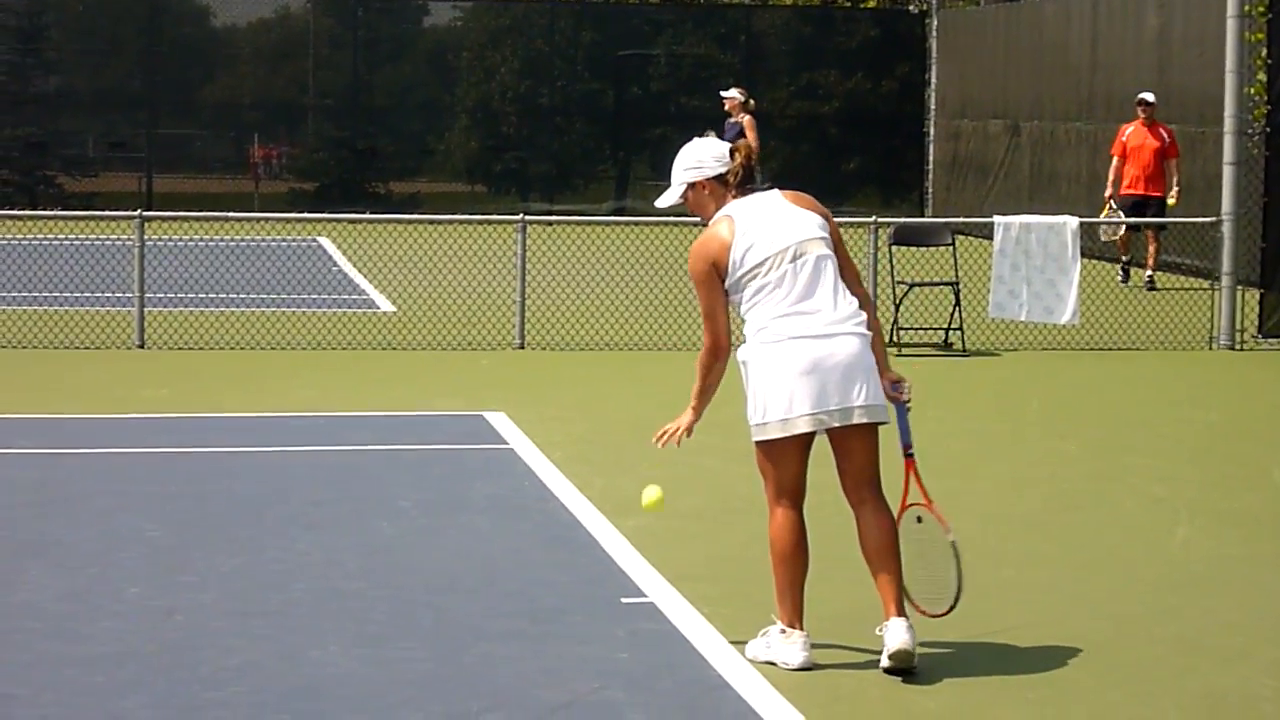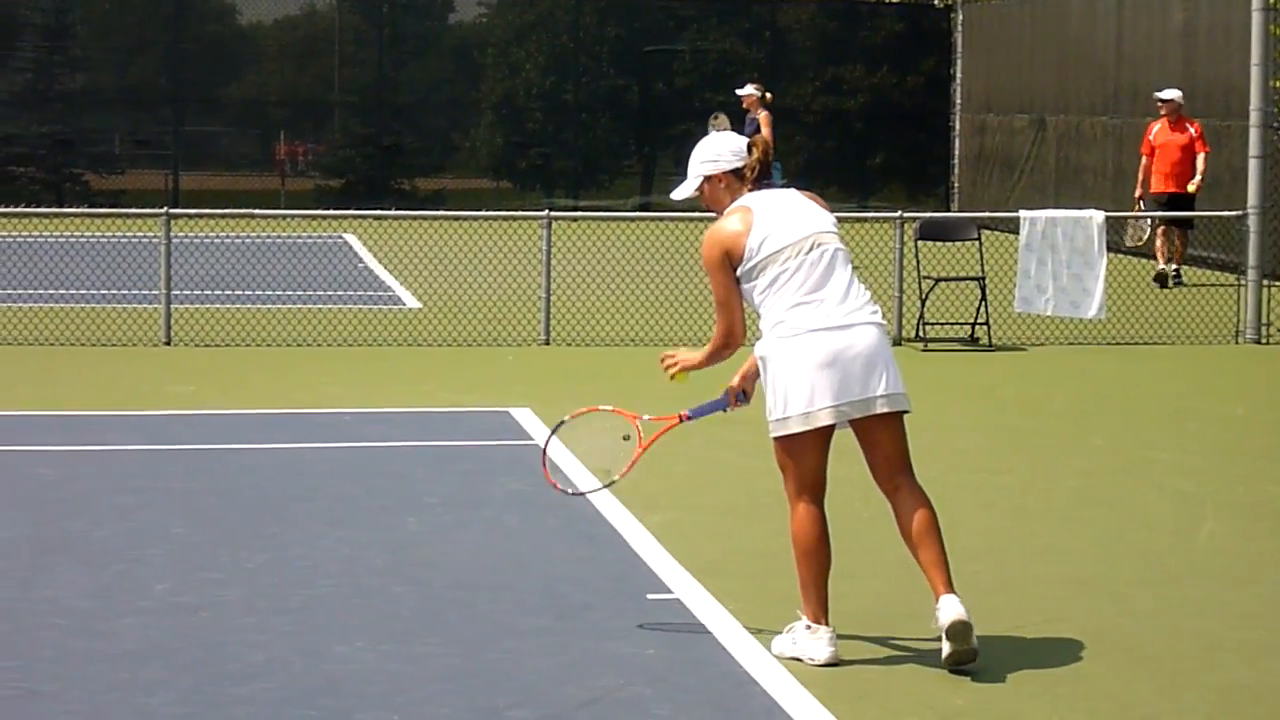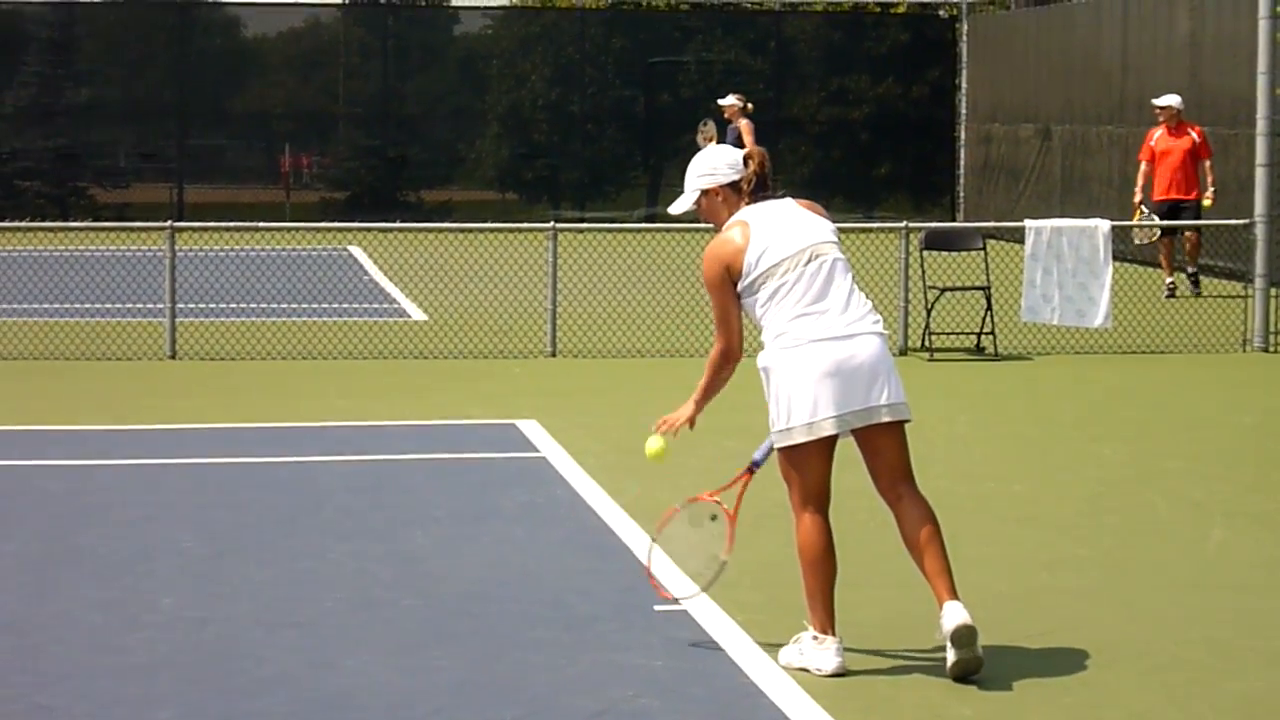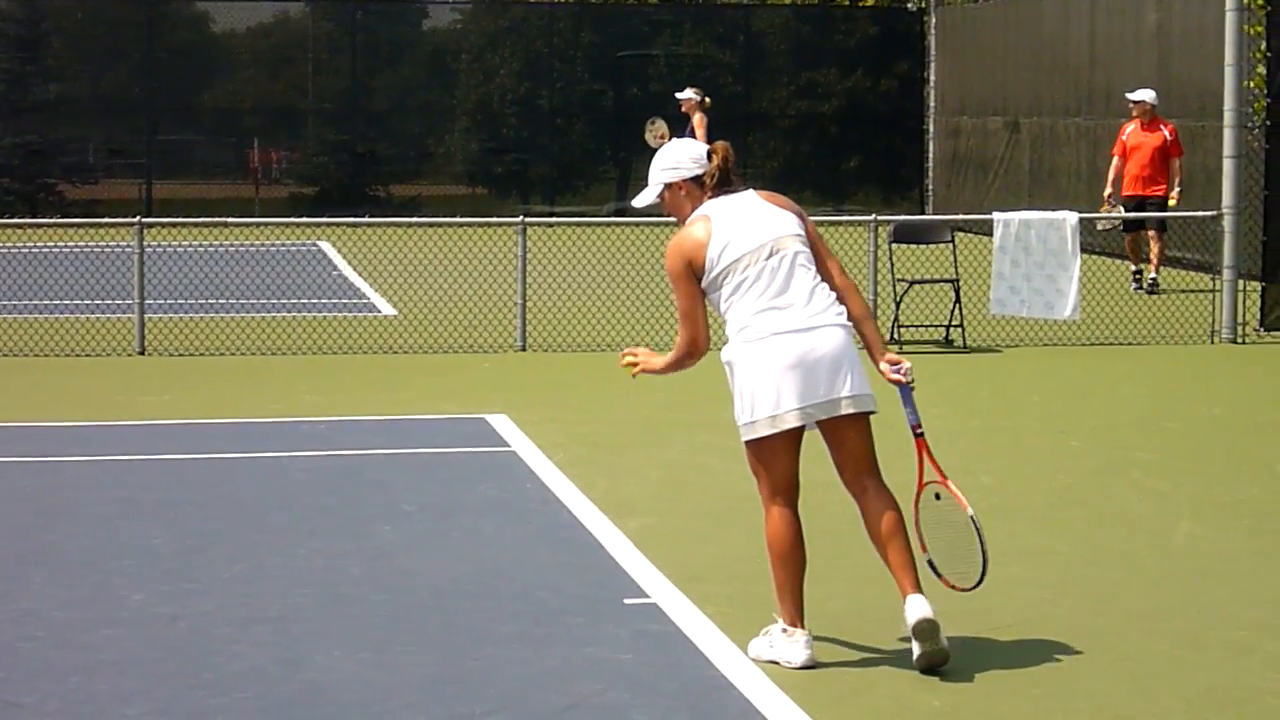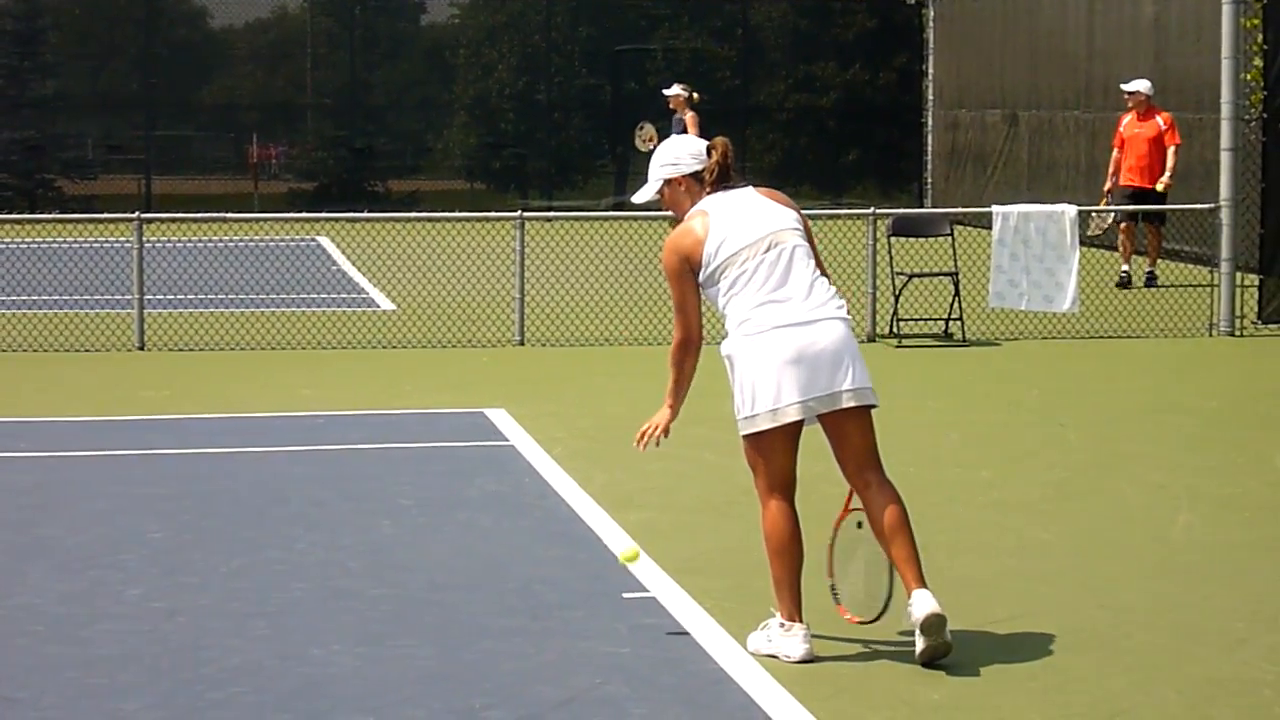
dt=0.4s
person 1, frame 1
left shoulder: (709, 245)
right shoulder: (804, 204)
left elbow: (717, 345)
right elbow: (857, 289)
left wrist: (693, 412)
right wrist: (883, 365)
left hip: (782, 362)
right hip: (849, 351)
left knee: (785, 503)
right knee: (866, 495)
left ankle: (790, 634)
right ankle: (897, 622)
person 1, frame 2
left shoulder: (721, 235)
right shoulder: (811, 202)
left elbow: (730, 335)
left wrist: (698, 359)
right wrist: (752, 369)
left hip: (801, 359)
right hip: (865, 340)
left knee: (805, 498)
right knee: (899, 484)
left ankle: (815, 630)
right ankle: (948, 602)
person 1, frame 3
left shoulder: (721, 250)
right shoulder: (812, 211)
left elbow: (728, 350)
left wrist: (693, 408)
left hip: (802, 366)
right hip: (867, 349)
left knee: (810, 509)
right knee: (901, 491)
left ankle: (822, 640)
right ankle: (952, 609)
person 1, frame 4
left shoulder: (684, 244)
right shoulder: (779, 203)
left elbow: (694, 345)
right elbow: (839, 281)
left wrist: (657, 361)
right wrist: (881, 353)
left hip: (766, 358)
right hip: (831, 343)
left knee: (779, 501)
right knee: (867, 484)
left ankle: (791, 634)
right ankle: (915, 602)
person 1, frame 5
left shoulder: (681, 240)
right shoulder: (777, 200)
left elbow: (688, 339)
left wrist: (671, 407)
left hip: (765, 352)
right hip: (831, 335)
left knee: (775, 495)
right knee: (869, 478)
left ankle: (789, 628)
right ankle: (920, 598)
person 2, frame 1
left shoulder: (1165, 133)
right shoulder: (1126, 130)
left elbow: (1172, 162)
right elbow: (1117, 161)
left wrist: (1175, 187)
right wrist: (1110, 186)
left hip: (1155, 193)
right hip: (1129, 191)
left knee: (1152, 234)
right knee: (1122, 232)
left ankle: (1149, 275)
right ankle: (1125, 259)
person 2, frame 2
left shoulder: (1193, 128)
right shoulder: (1154, 128)
left elbow: (1201, 155)
right elbow: (1146, 160)
left wrist: (1199, 177)
right wrist: (1139, 186)
left hip: (1184, 190)
right hip: (1159, 189)
left knee: (1181, 231)
right knee: (1161, 229)
left ankle: (1176, 270)
right ankle: (1162, 270)
person 2, frame 3
left shoulder: (1195, 132)
right shoulder: (1154, 134)
left elbow: (1205, 162)
right elbow: (1145, 165)
left wrist: (1210, 188)
right wrist: (1139, 190)
left hip: (1189, 196)
right hip: (1162, 197)
left knee: (1192, 235)
right knee: (1165, 240)
left ankle: (1192, 270)
right ankle: (1169, 283)
person 2, frame 4
left shoulder: (1167, 129)
right shoulder: (1127, 129)
left elbow: (1175, 161)
right elbow: (1117, 159)
left wrist: (1176, 188)
right wrist: (1109, 185)
left hip: (1157, 193)
right hip: (1130, 192)
left knee: (1154, 234)
right knee: (1130, 235)
left ankle: (1153, 277)
right ankle: (1136, 270)
person 2, frame 5
left shoulder: (1163, 119)
right shoulder: (1125, 120)
left elbow: (1171, 148)
right elbow: (1117, 151)
left wrist: (1168, 174)
right wrist: (1110, 179)
left hip: (1154, 185)
right hip: (1127, 183)
left knee: (1153, 229)
right knee: (1125, 226)
left ankle: (1150, 272)
right ankle: (1125, 271)
